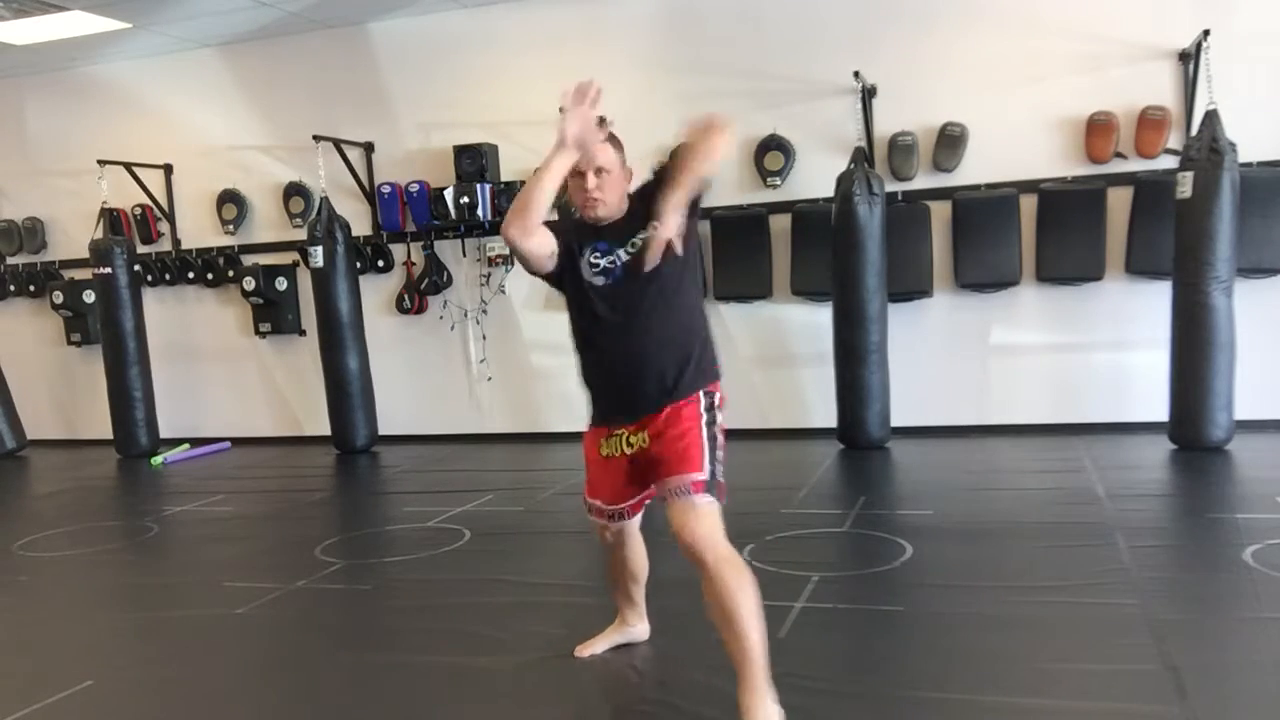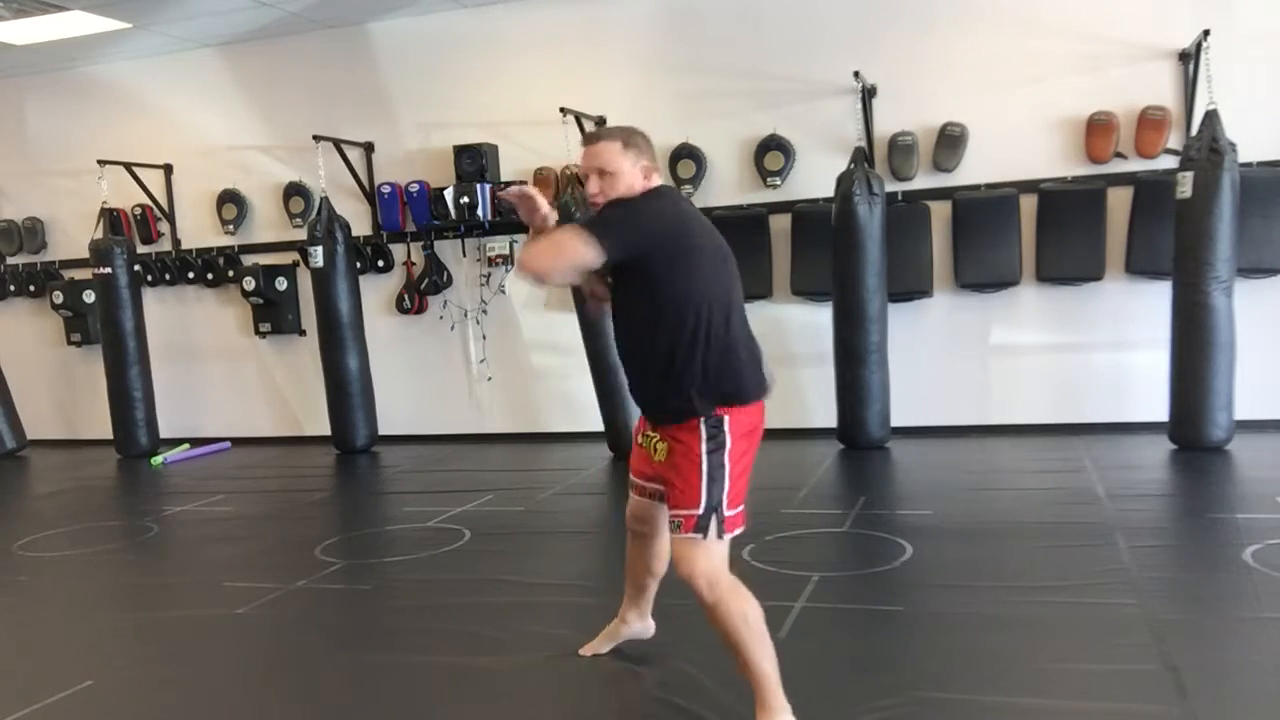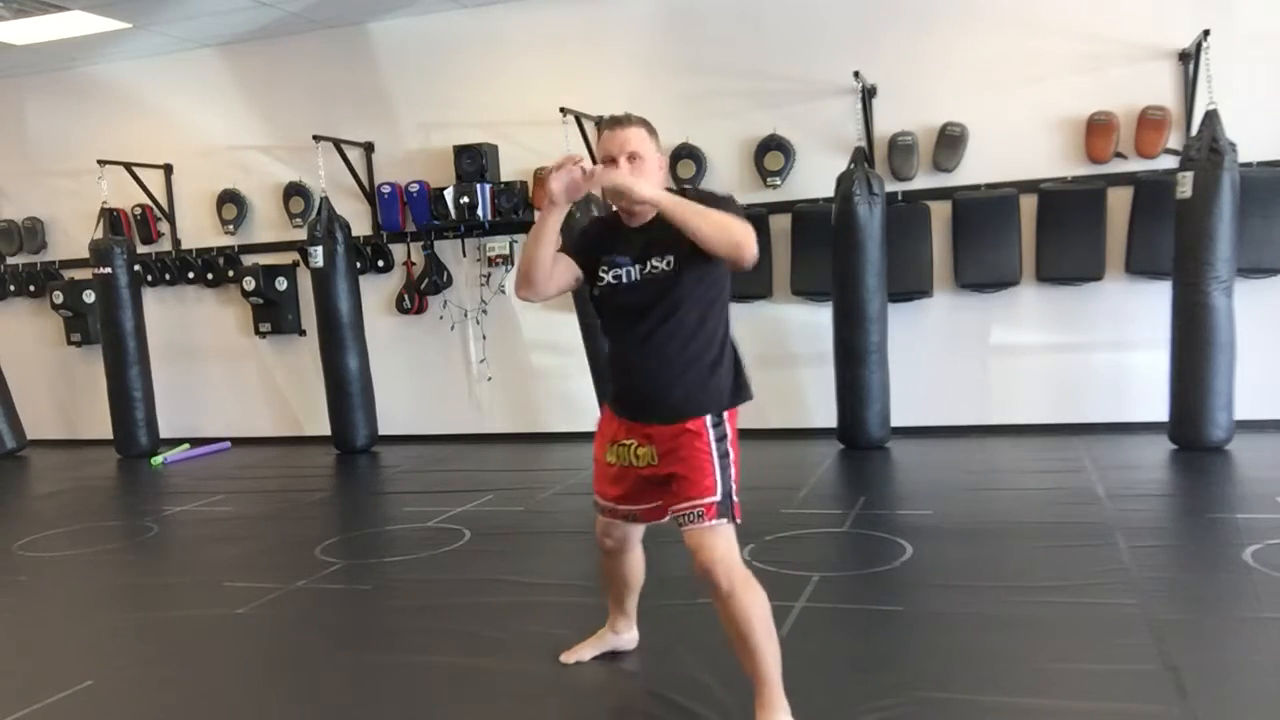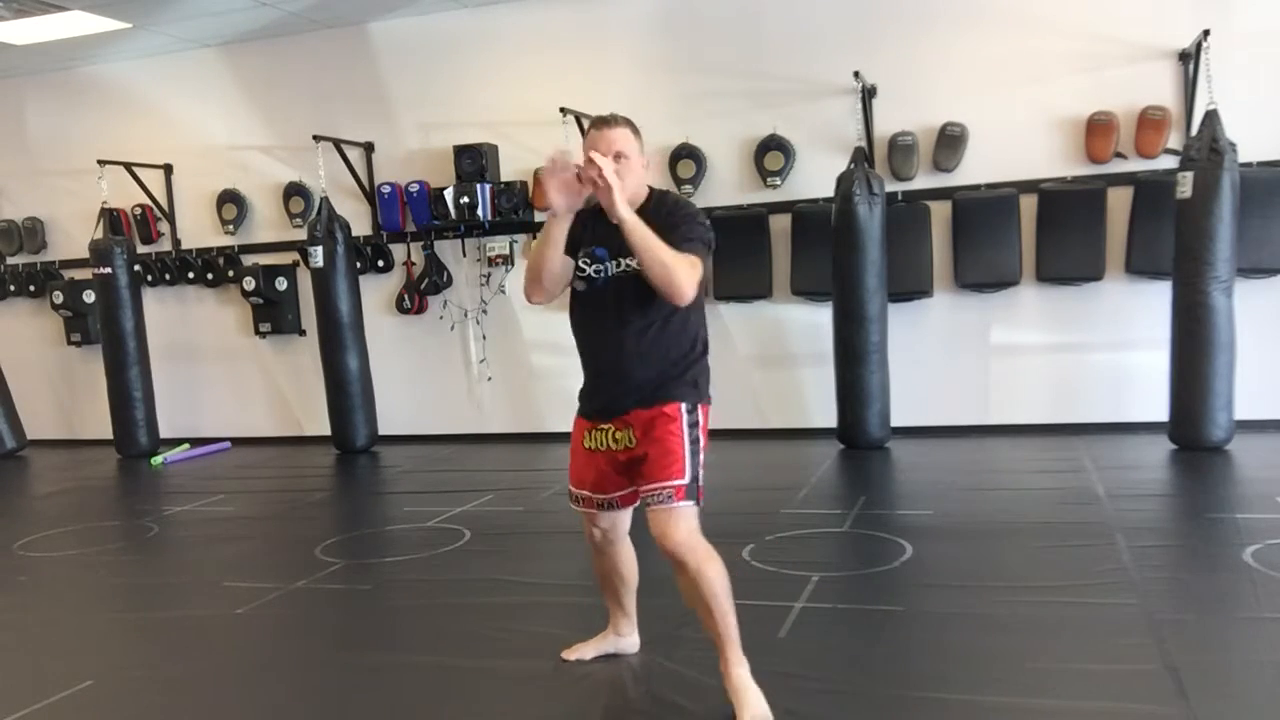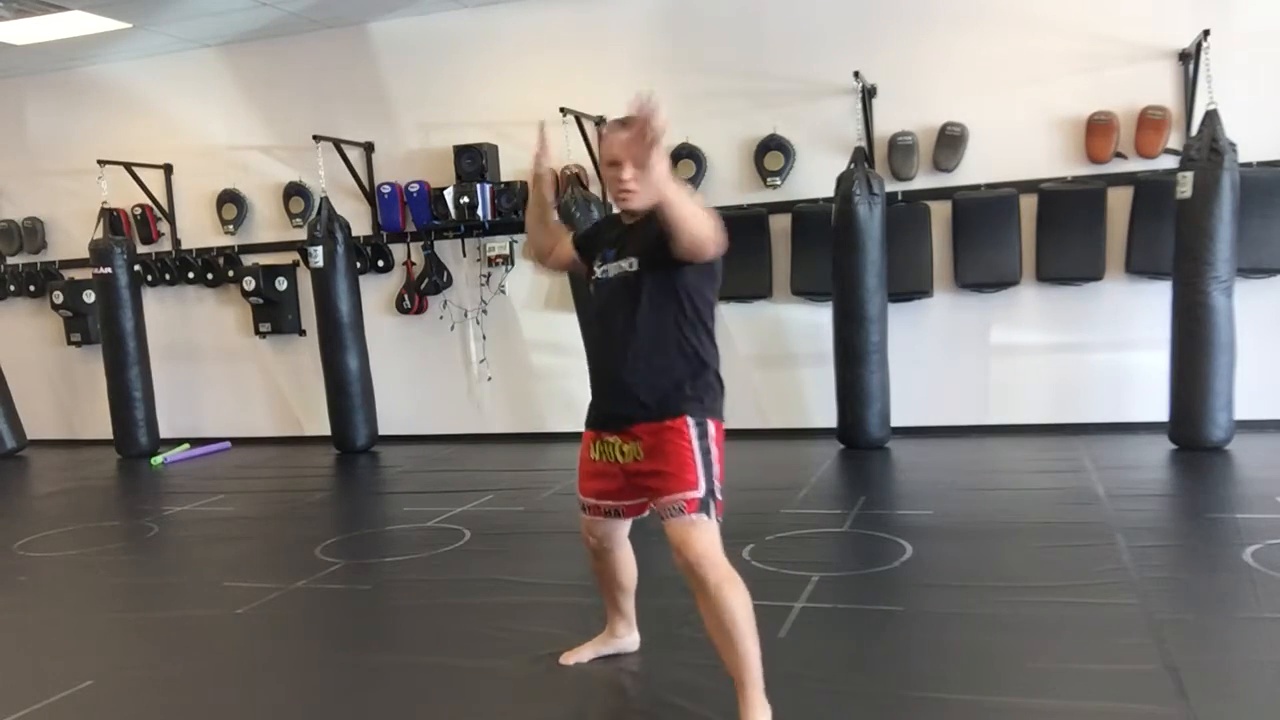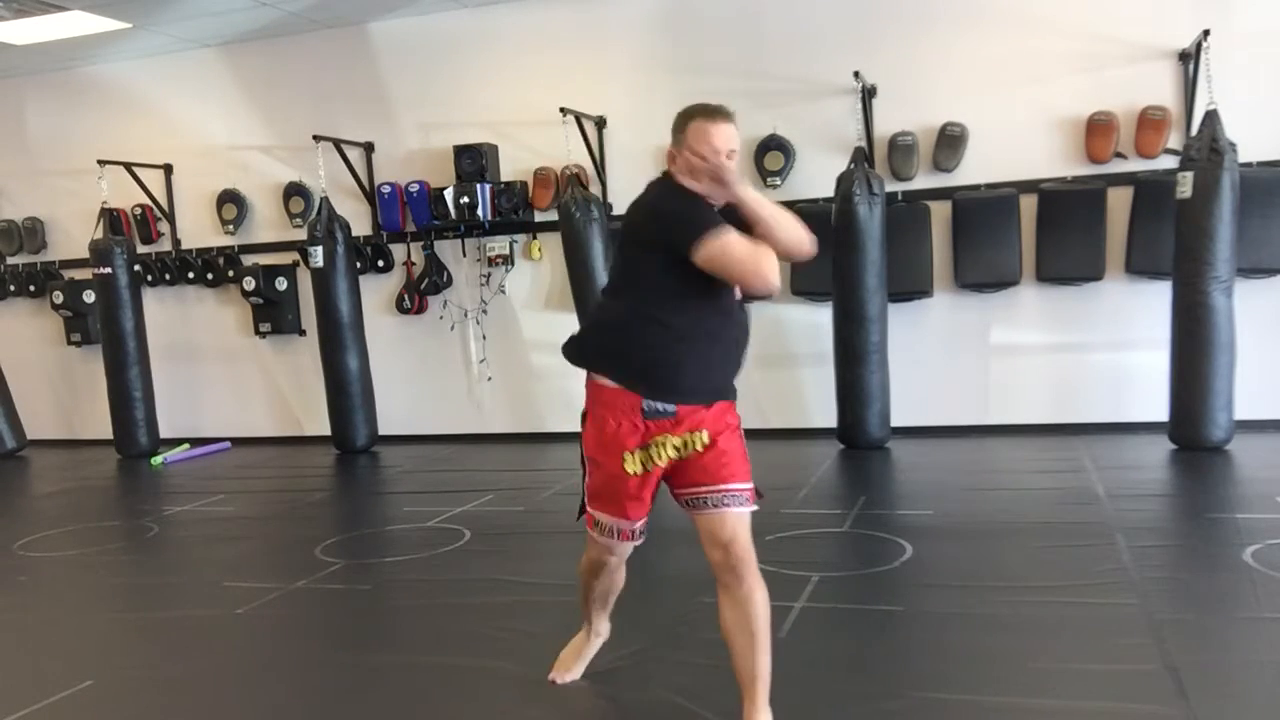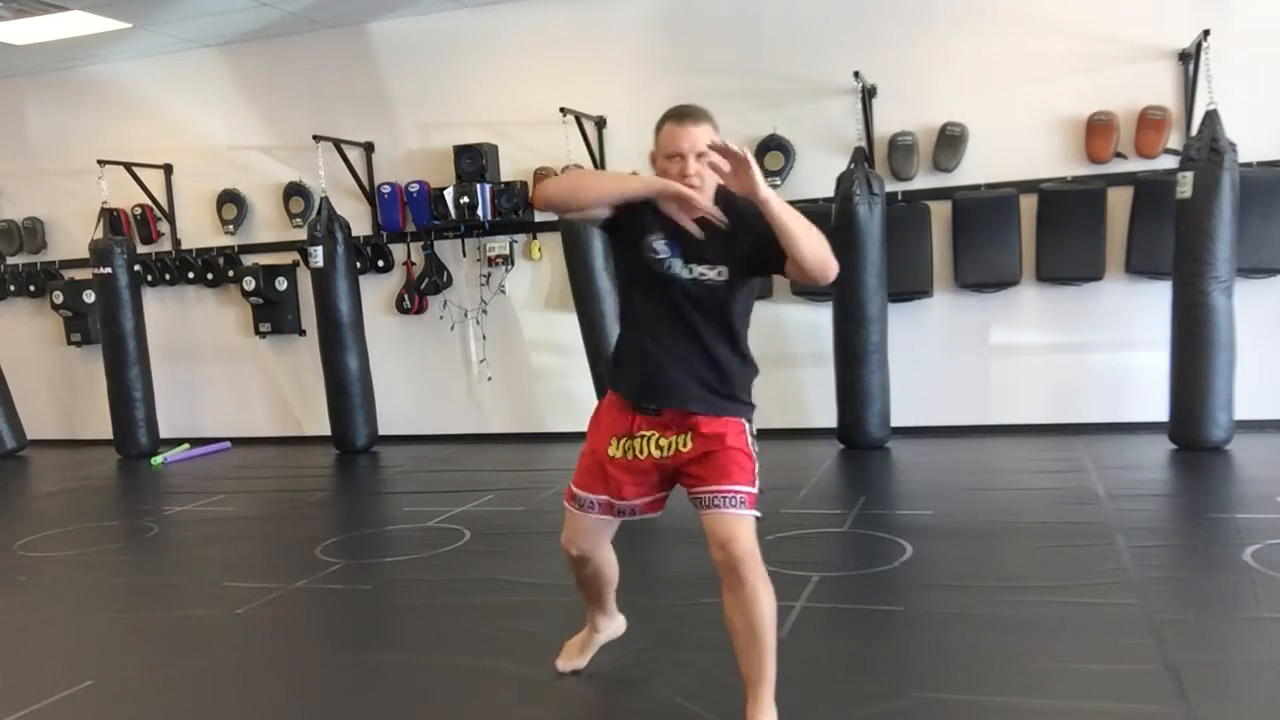
dt=0.3s
person 1, frame 1
left shoulder: (657, 207)
right shoulder: (566, 240)
left elbow: (716, 135)
right elbow: (518, 232)
left wrist: (673, 202)
right wrist: (567, 147)
left hip: (682, 402)
right hip: (614, 418)
left knee: (702, 539)
right knee: (616, 528)
right ankle: (631, 620)
person 1, frame 2
left shoulder: (655, 210)
right shoulder: (632, 225)
left elbow: (538, 264)
right elbow: (562, 260)
left wrist: (547, 235)
right wrist: (543, 220)
left hip: (714, 414)
right hip: (669, 409)
left knee: (701, 568)
right knee: (644, 518)
right ankle: (634, 618)
person 1, frame 3
left shoulder: (695, 208)
right shoulder: (598, 235)
left elbow: (745, 248)
right elbow: (531, 288)
left wrist: (654, 197)
right wrist: (554, 209)
left hip: (697, 419)
right hip: (627, 416)
left knee: (716, 561)
right knee: (613, 534)
right ankle: (620, 626)
person 1, frame 4
left shoulder: (677, 215)
right shoulder: (584, 226)
left elbow: (681, 289)
right elbow: (538, 290)
left wrist: (619, 209)
right wrist: (560, 216)
left hip: (670, 401)
right hip: (602, 406)
left knee: (676, 536)
right knee: (601, 527)
left ankle: (736, 666)
right ankle: (622, 629)
person 1, frame 5
left shoulder: (678, 219)
right shoulder: (610, 231)
left elbow: (705, 241)
right elbow: (545, 251)
left wrist: (659, 173)
right wrist: (540, 189)
left hip: (679, 416)
right hip: (611, 419)
left knee: (699, 554)
right knee: (600, 533)
right ankle: (621, 630)
person 1, frame 6
left shoulder: (727, 210)
right shoulder: (663, 204)
left elbow: (799, 245)
right elbow: (756, 268)
left wrist: (737, 191)
right wrist: (762, 265)
left hip: (705, 409)
right hip: (628, 405)
left knee: (733, 553)
right knee: (607, 548)
right ankle: (592, 629)
person 1, frame 7
left shoulder: (744, 217)
right shoulder: (637, 201)
left elbow: (823, 270)
right elbow: (552, 194)
left wrist: (761, 193)
right wrist: (649, 187)
left hip: (716, 416)
right hip: (633, 409)
left knee: (737, 552)
right knee: (579, 540)
right ankle: (602, 621)
